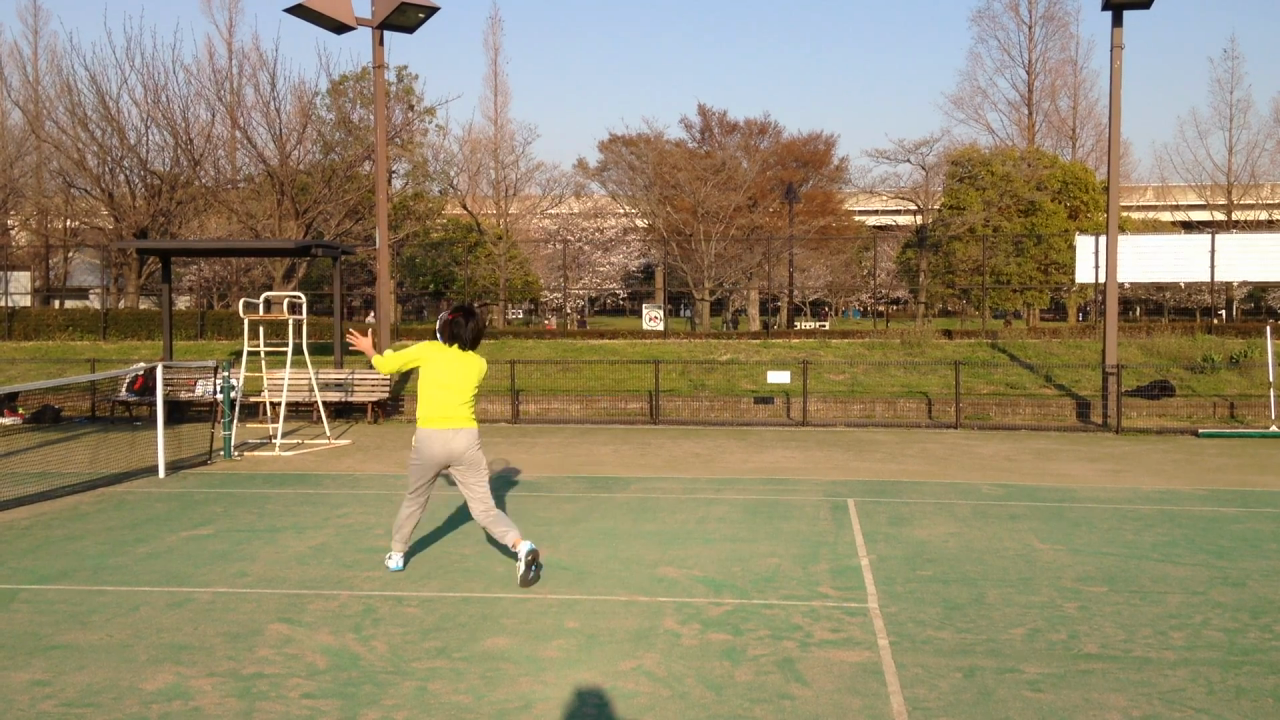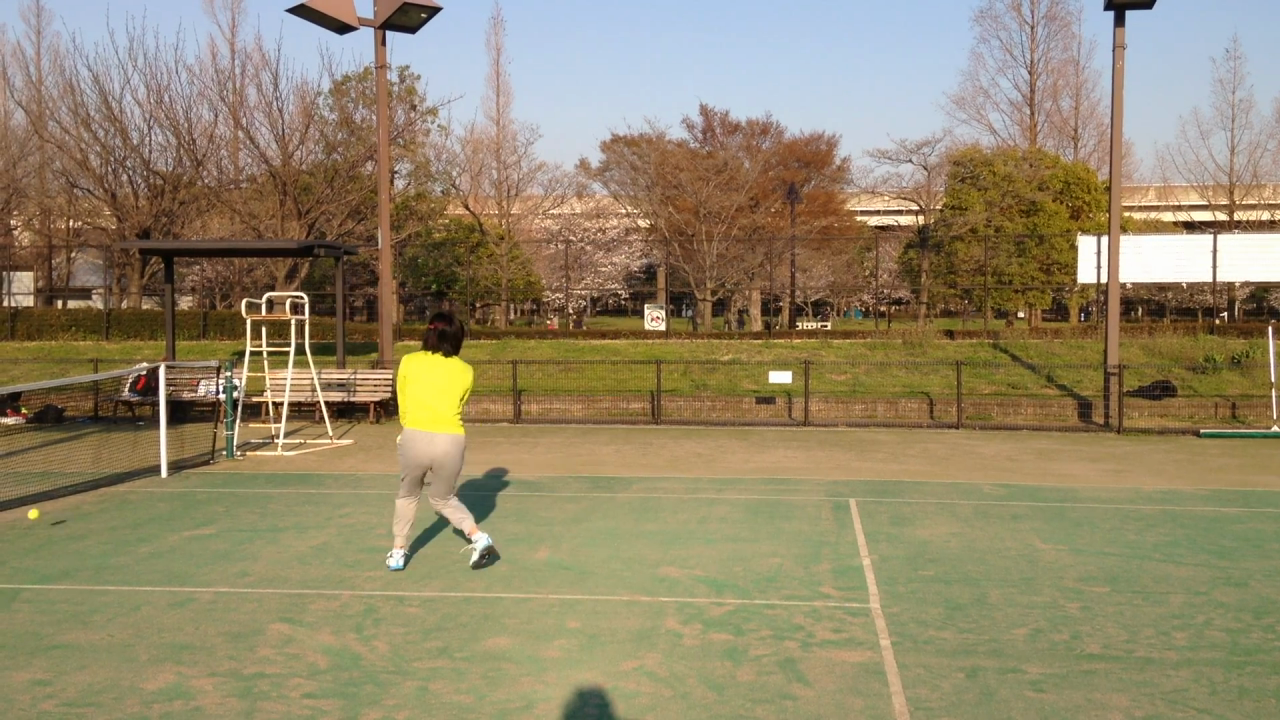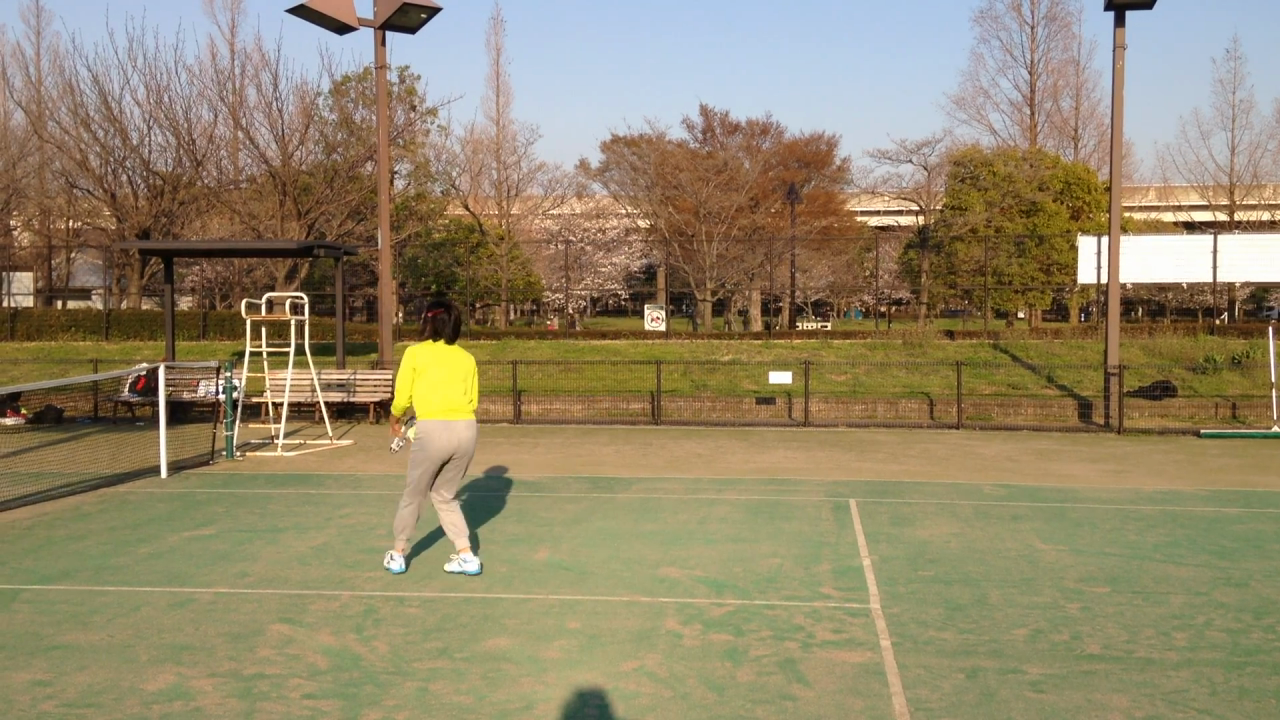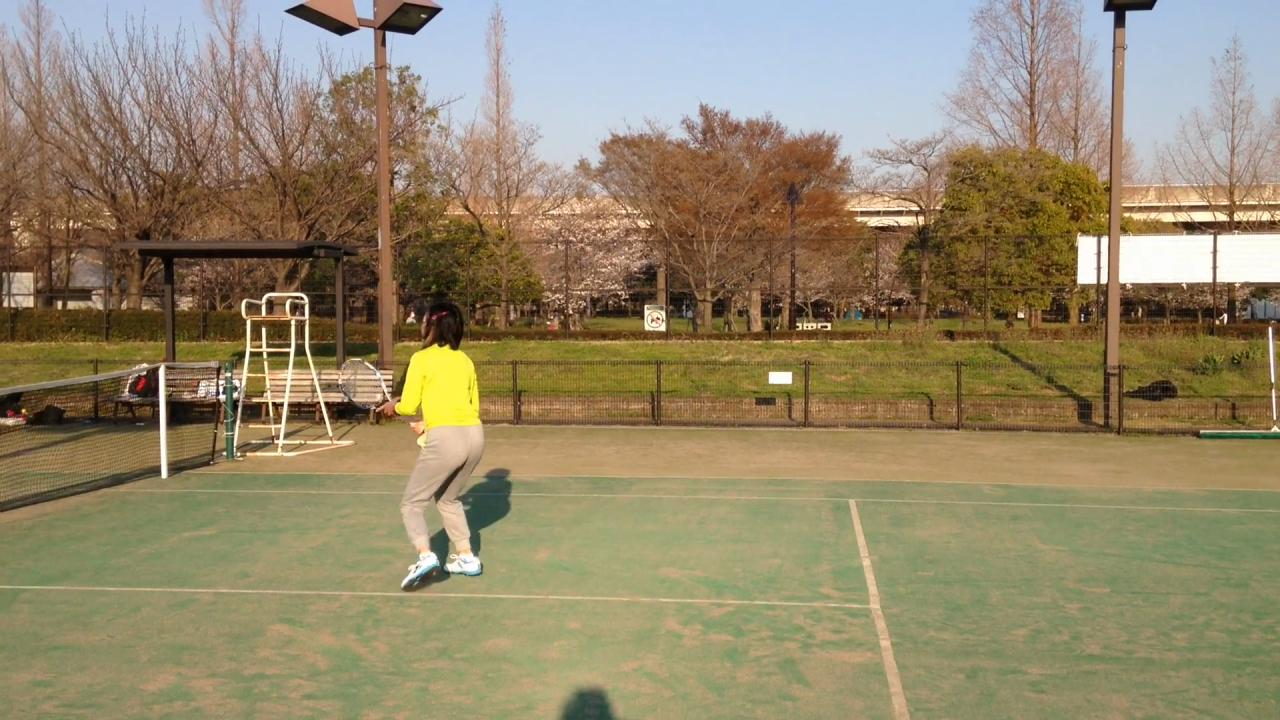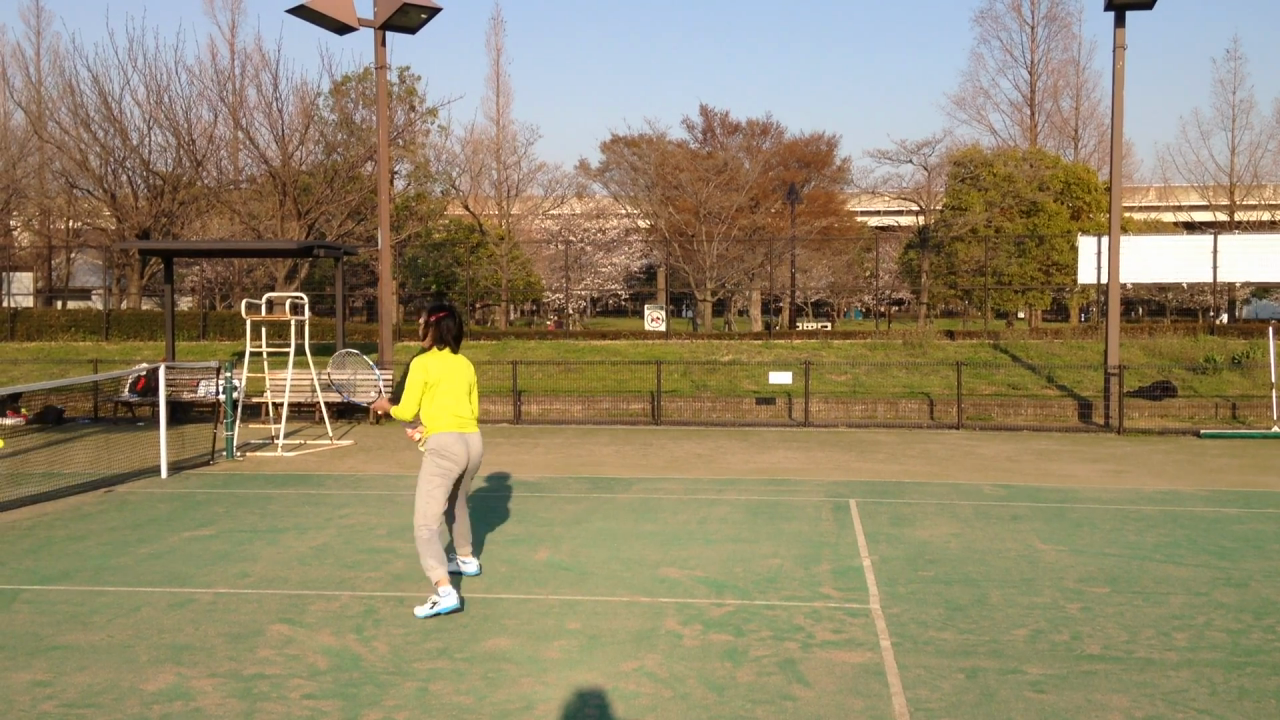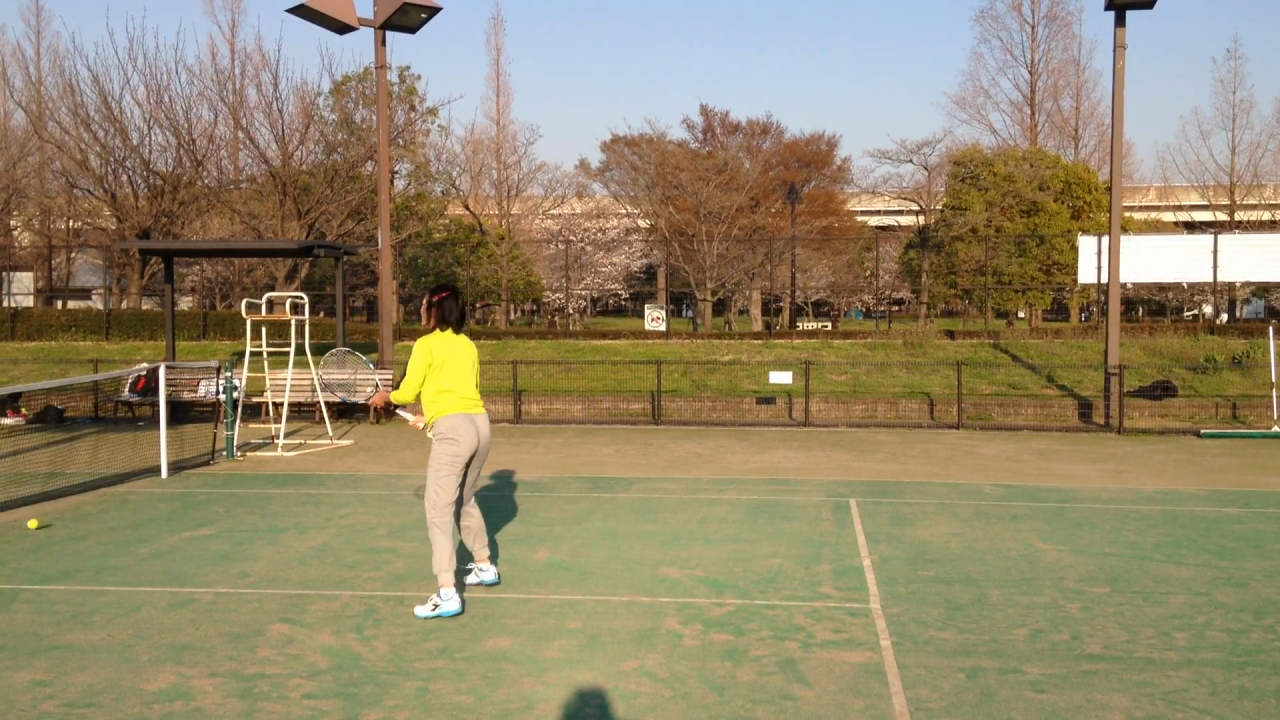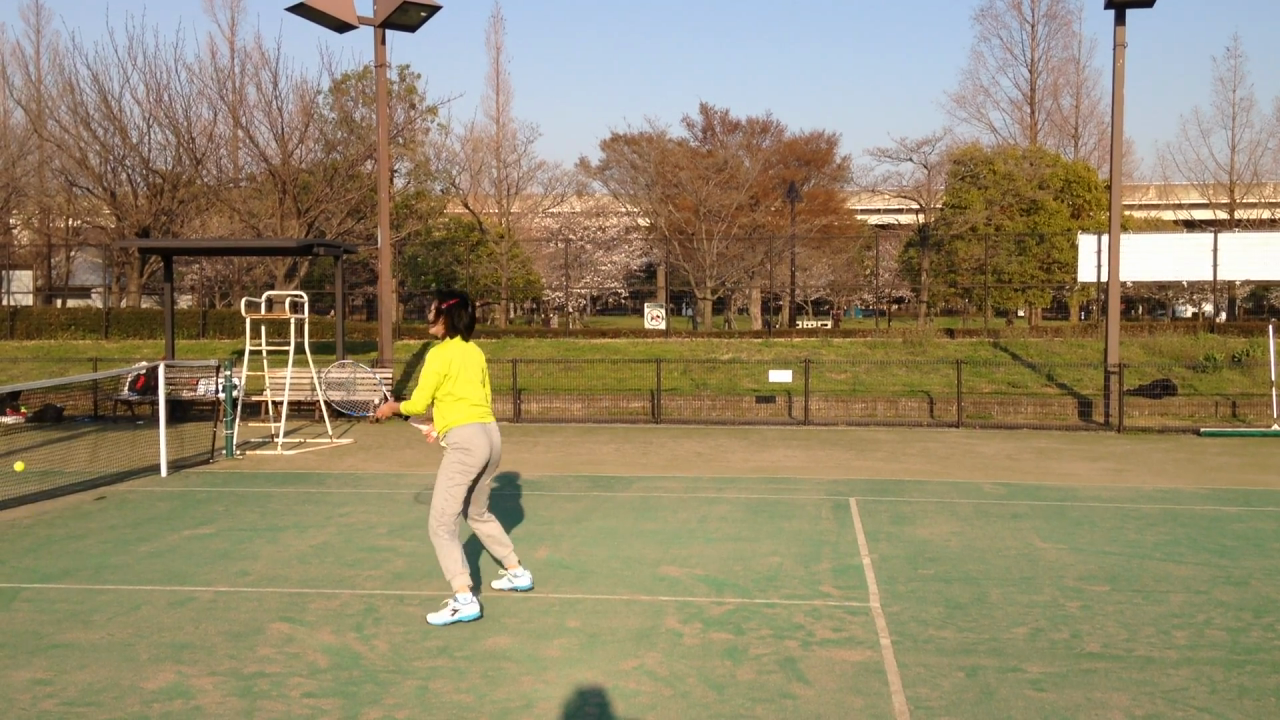
dt=0.2s
person 1, frame 1
left shoulder: (428, 350)
right shoulder: (478, 365)
left elbow: (385, 367)
left wrist: (368, 349)
left hip: (429, 438)
right hip: (465, 439)
left knee: (415, 497)
right knee: (485, 510)
left ankle: (397, 553)
right ankle: (523, 548)
person 1, frame 2
left shoulder: (409, 362)
right shoulder: (466, 371)
left elbow: (403, 409)
left hip: (416, 440)
right hip: (451, 443)
left knee: (408, 494)
right knee: (444, 499)
left ankle: (399, 552)
right ankle: (478, 538)
person 1, frame 3
left shoulder: (414, 353)
right shoulder: (467, 358)
left elbow: (401, 400)
left wrist: (395, 420)
left hip: (434, 432)
right hip: (466, 430)
left knee: (413, 496)
right knee: (445, 496)
left ankle: (398, 553)
right ankle: (466, 557)
person 1, frame 4
left shoulder: (422, 359)
right shoulder: (465, 360)
left elbow: (409, 405)
left wrist: (391, 406)
left hip: (445, 440)
right hip: (474, 437)
left knee: (412, 502)
right knee: (449, 498)
left ankle: (424, 556)
right ankle: (466, 557)
person 1, frame 5
left shoulder: (423, 363)
right shoulder: (465, 364)
left elbow: (407, 411)
left wrist: (385, 406)
left hip: (444, 447)
right hip: (473, 443)
left knee: (425, 527)
right knee: (455, 505)
left ankle: (445, 592)
right ankle: (467, 559)
person 1, frame 6
left shoulder: (425, 345)
right shoulder: (467, 345)
left elbow: (406, 393)
left wrist: (382, 397)
right wrist: (431, 415)
left hip: (452, 432)
right hip: (478, 425)
left knee: (437, 516)
right knee: (464, 500)
left ankle: (447, 593)
right ankle: (484, 564)
person 1, frame 7
left shoulder: (439, 354)
right shoulder: (475, 352)
left elbow: (418, 404)
left wrist: (392, 408)
right wrist: (444, 424)
left hip: (465, 443)
right hip: (489, 435)
left knee: (440, 524)
right knee: (477, 513)
left ankle: (464, 600)
right ankle: (517, 571)
